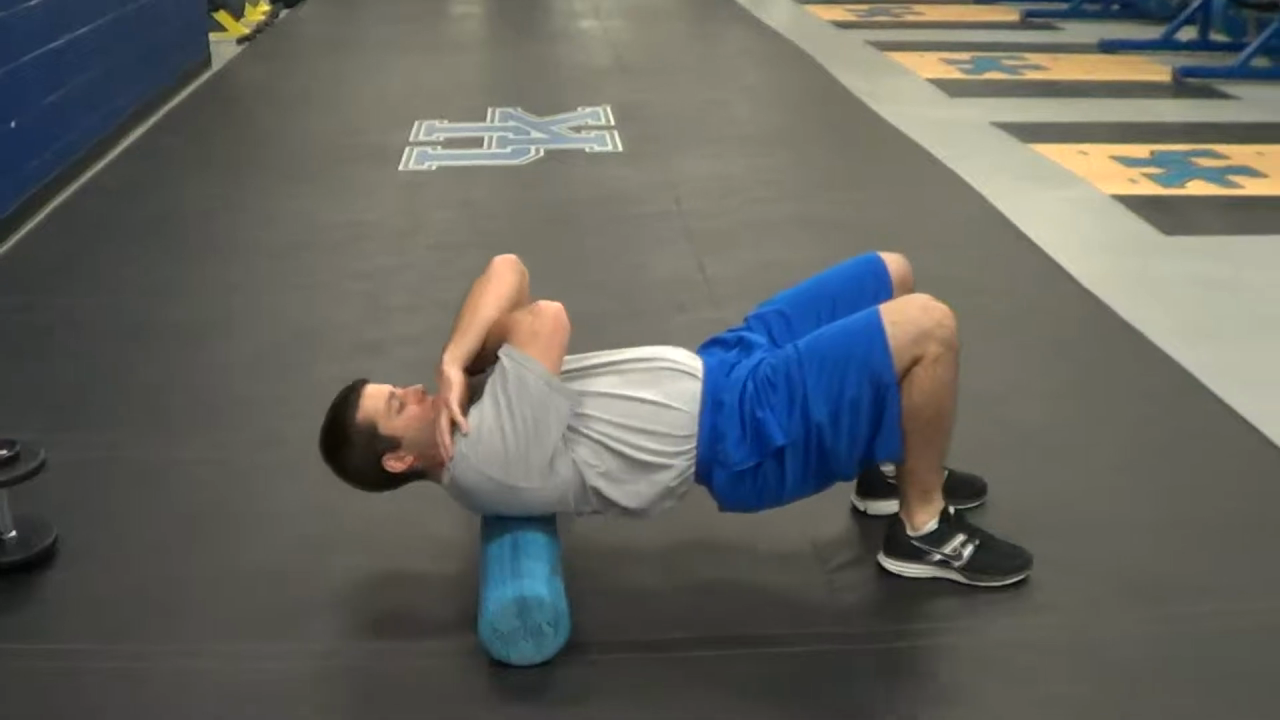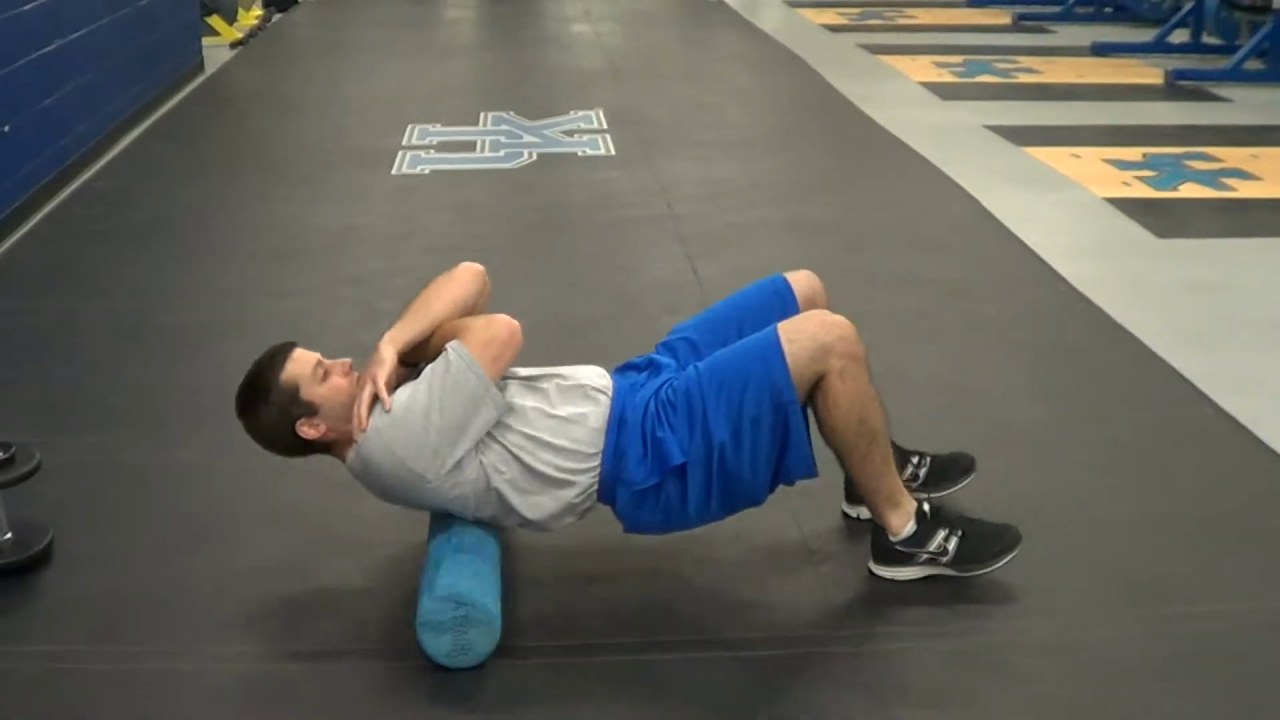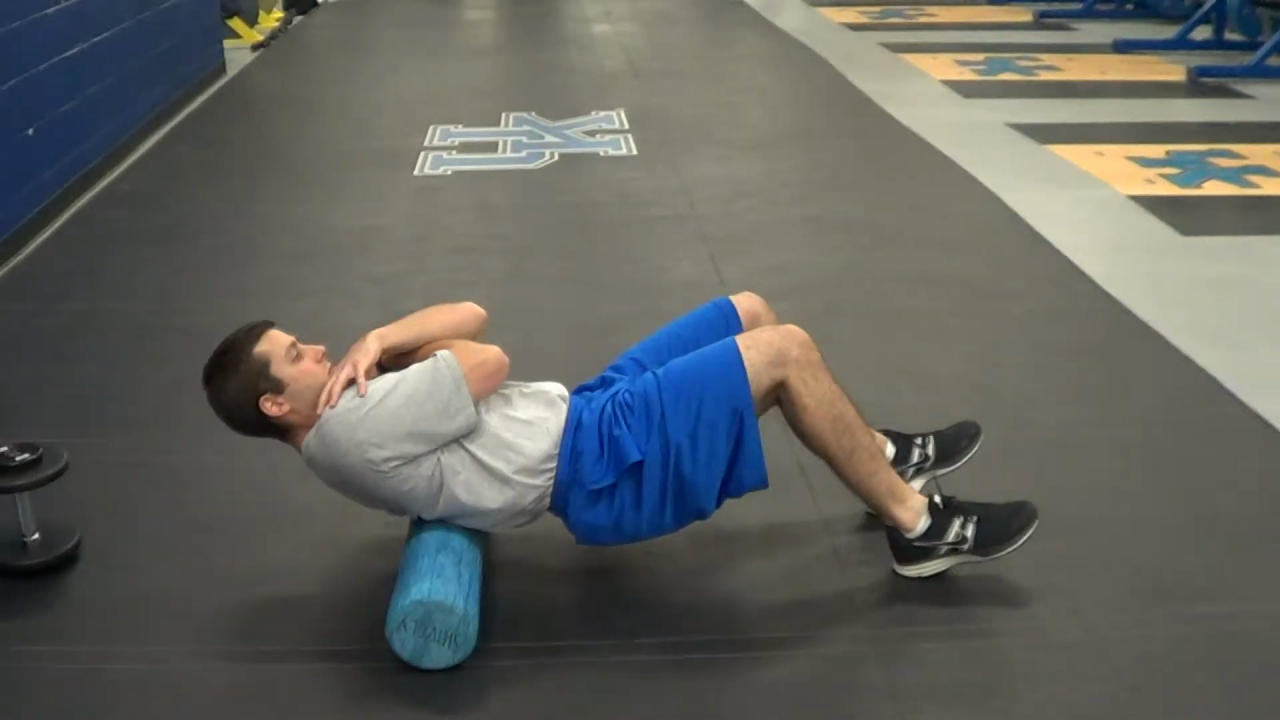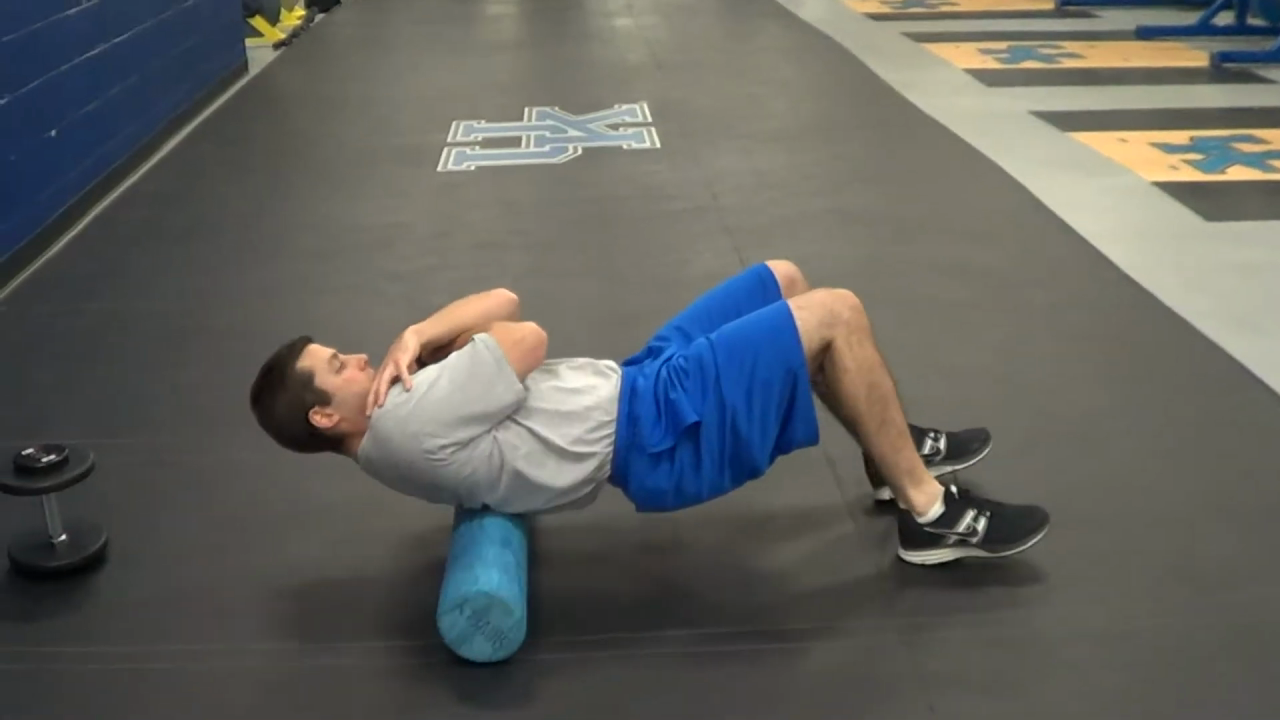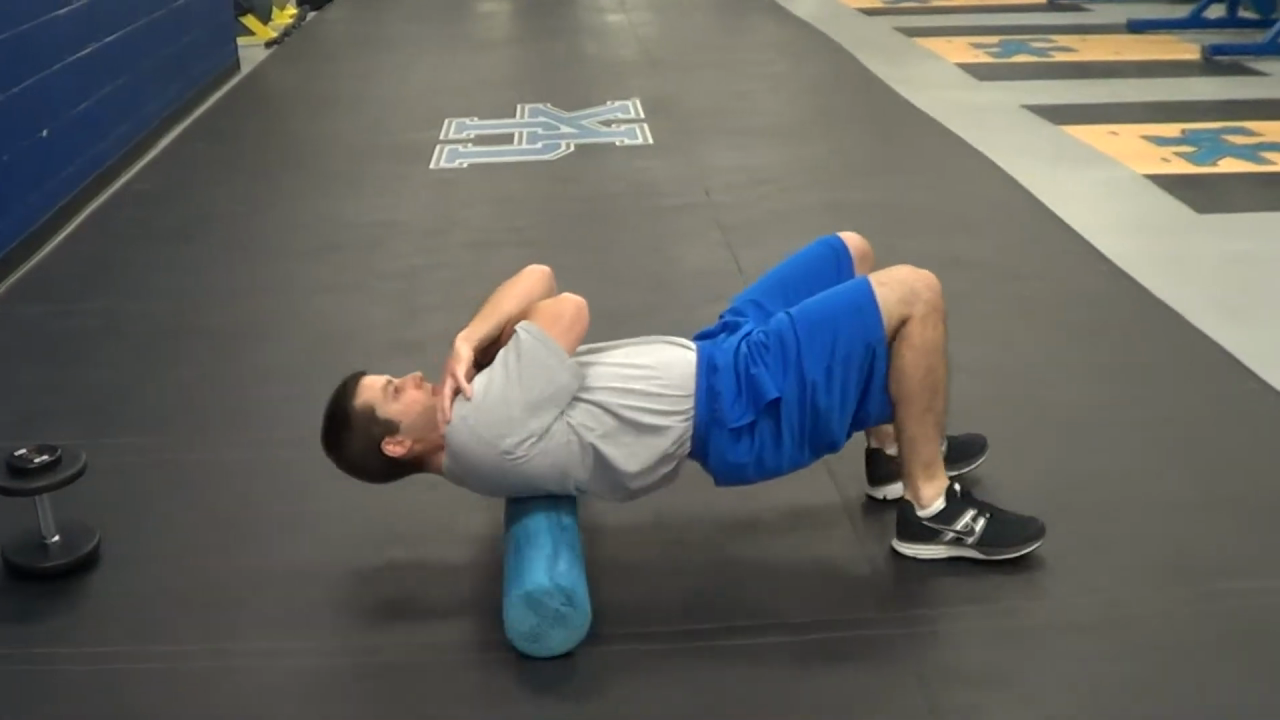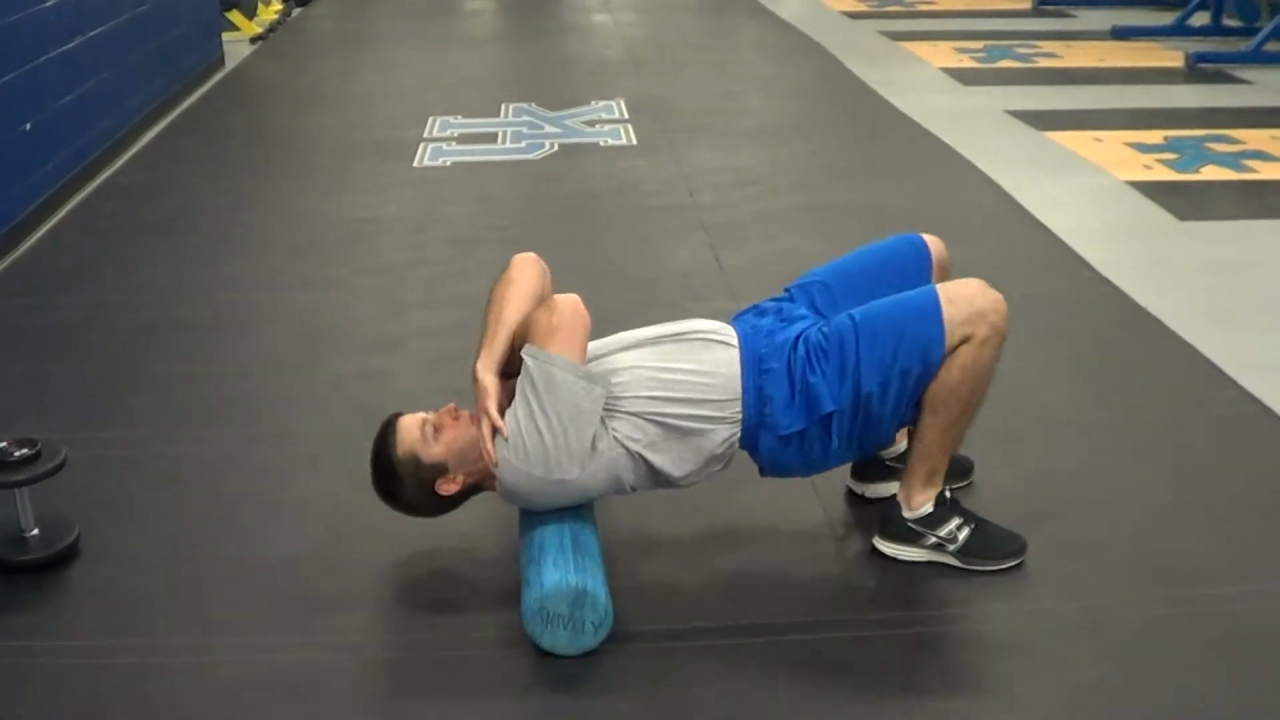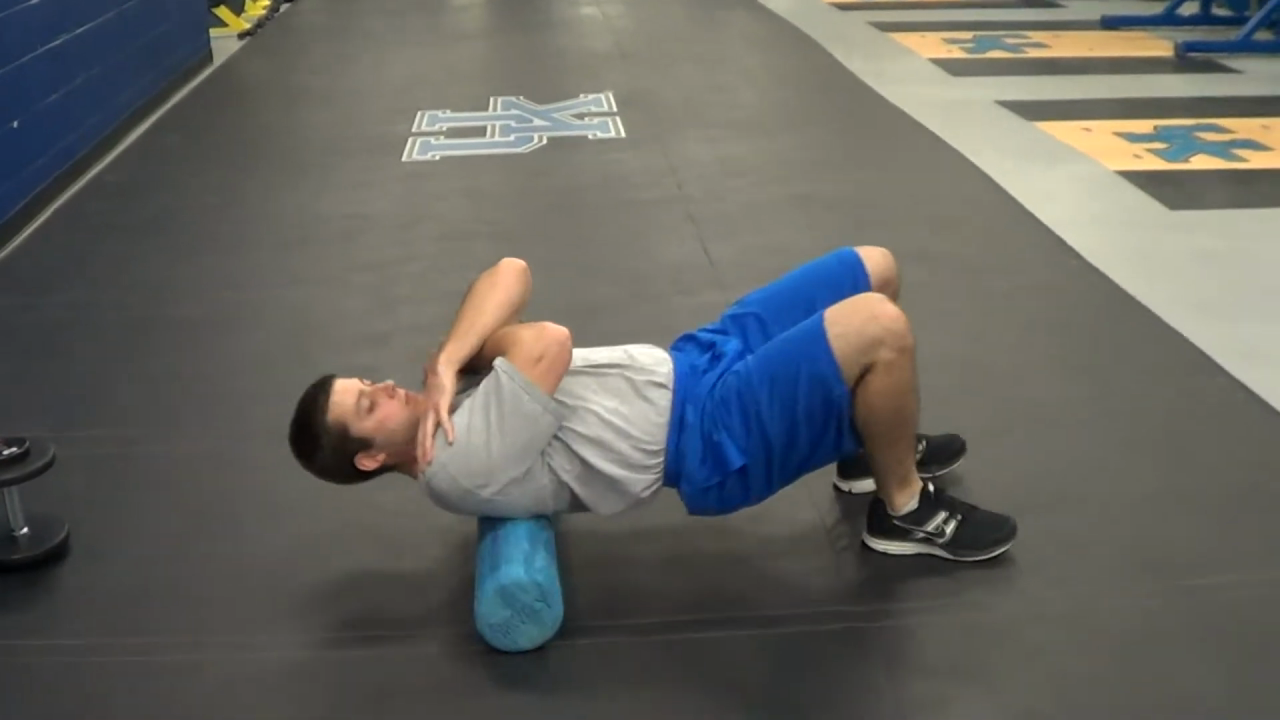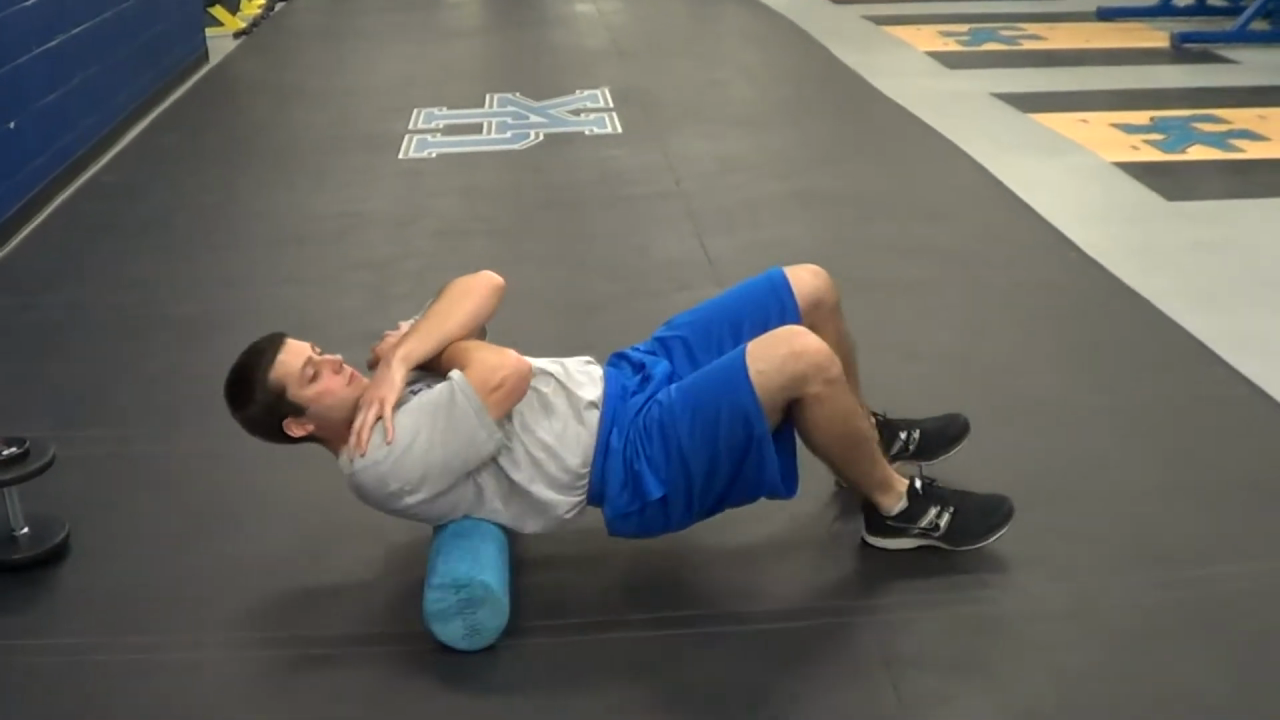
dt=0.4s
person 1, frame 1
left shoulder: (469, 414)
right shoulder: (490, 468)
left elbow: (507, 268)
right elbow: (547, 320)
left wrist: (456, 356)
right wrist: (479, 346)
left hip: (717, 370)
right hip: (737, 430)
left knee: (893, 273)
right knee: (929, 325)
left ankle: (887, 469)
right ankle: (922, 529)
person 1, frame 2
left shoulder: (391, 405)
right shoulder: (397, 447)
left elbow: (472, 274)
right elbow: (501, 334)
left wrist: (395, 340)
right wrist: (411, 342)
left hip: (631, 393)
right hip: (646, 456)
left knee: (804, 291)
right knee: (828, 338)
left ankle: (877, 468)
right ankle: (904, 531)
person 1, frame 3
left shoulder: (353, 406)
right shoulder: (354, 430)
left elbow: (471, 312)
right elbow: (489, 362)
left wrist: (381, 341)
right wrist: (392, 348)
left hip: (585, 413)
right hip: (603, 467)
left knee: (749, 313)
right knee: (787, 349)
left ankle: (879, 455)
right ankle: (915, 524)
person 1, frame 4
left shoulder: (394, 415)
right shoulder: (409, 427)
left elbow: (504, 300)
right elbow: (528, 339)
left wrist: (418, 336)
right wrist: (430, 342)
left hip: (628, 390)
right hip: (656, 434)
left knee: (783, 278)
right knee: (836, 313)
left ankle: (895, 449)
right ankle: (930, 513)
person 1, frame 5
left shoulder: (468, 414)
right shoulder: (486, 435)
left elbow: (538, 277)
right elbow: (569, 310)
left wrist: (470, 339)
right wrist: (485, 341)
left hip: (702, 361)
right hip: (732, 407)
left knee: (850, 251)
right knee: (914, 292)
left ankle: (891, 450)
right ankle: (930, 508)
person 1, frame 6
left shoulder: (512, 411)
right shoulder: (535, 468)
left elbow: (527, 266)
right elbow: (565, 312)
left wrist: (490, 363)
right wrist: (505, 358)
right hip: (780, 395)
left knee: (929, 255)
right knee: (980, 309)
left ankle: (886, 453)
right ankle: (917, 513)
person 1, frame 7
left shoulder: (450, 406)
right shoulder: (463, 470)
left elbow: (512, 270)
right elbow: (548, 345)
left wrist: (450, 359)
right wrist: (478, 347)
left hip: (688, 365)
right hip: (708, 436)
left knee: (875, 270)
right knee: (878, 325)
left ankle: (869, 450)
right ankle: (904, 511)
person 1, frame 8
left shoulder: (382, 393)
right shoulder: (384, 467)
left elbow: (487, 283)
right elbow: (508, 376)
left wrist: (405, 356)
right wrist: (435, 344)
left hip: (622, 382)
right hip: (635, 462)
left knee: (811, 289)
right knee: (802, 355)
left ankle: (867, 435)
right ankle: (897, 507)
